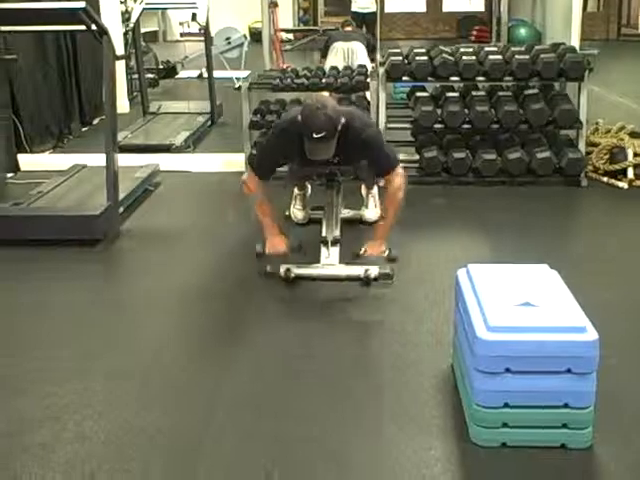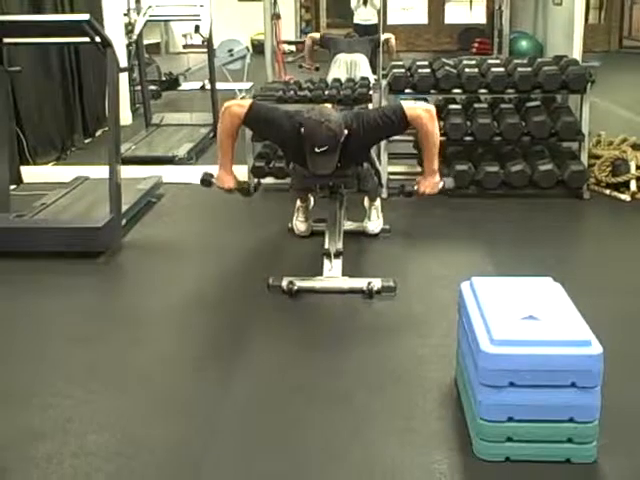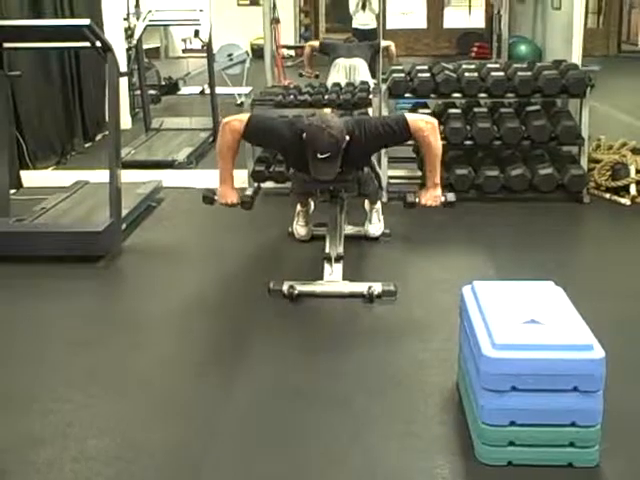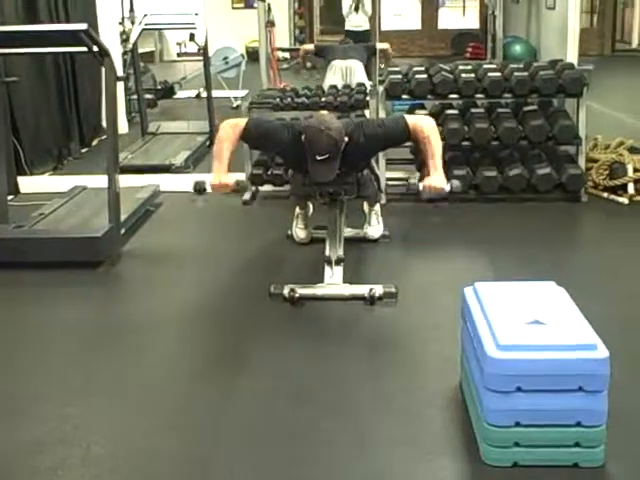
dt=0.4s
person 1, frame 1
left shoulder: (361, 130)
right shoulder: (285, 130)
left elbow: (396, 181)
right elbow: (251, 181)
left wrist: (380, 237)
right wrist: (272, 233)
left knee: (369, 174)
right knee: (298, 174)
left ankle: (369, 190)
right ankle: (301, 190)
person 1, frame 2
left shoulder: (363, 126)
right shoulder: (288, 127)
left elbow: (424, 112)
right elbow: (231, 109)
left wrist: (431, 173)
right wrist: (225, 169)
left hip: (355, 165)
left knee: (370, 188)
right knee: (299, 188)
left ankle: (373, 203)
right ankle: (303, 204)
person 1, frame 3
left shoulder: (364, 133)
right shoulder: (288, 135)
left elbow: (426, 125)
right elbow: (231, 125)
left wrist: (433, 186)
right wrist: (226, 184)
left hip: (356, 168)
left knee: (370, 190)
right knee: (299, 190)
left ankle: (374, 206)
right ankle: (304, 207)
person 1, frame 4
left shoulder: (364, 135)
right shoulder: (288, 137)
left elbow: (423, 122)
right elbow: (232, 125)
left wrist: (436, 171)
right wrist: (219, 168)
left hip: (355, 172)
left knee: (369, 191)
right knee: (298, 193)
left ankle: (373, 208)
right ankle: (303, 210)
